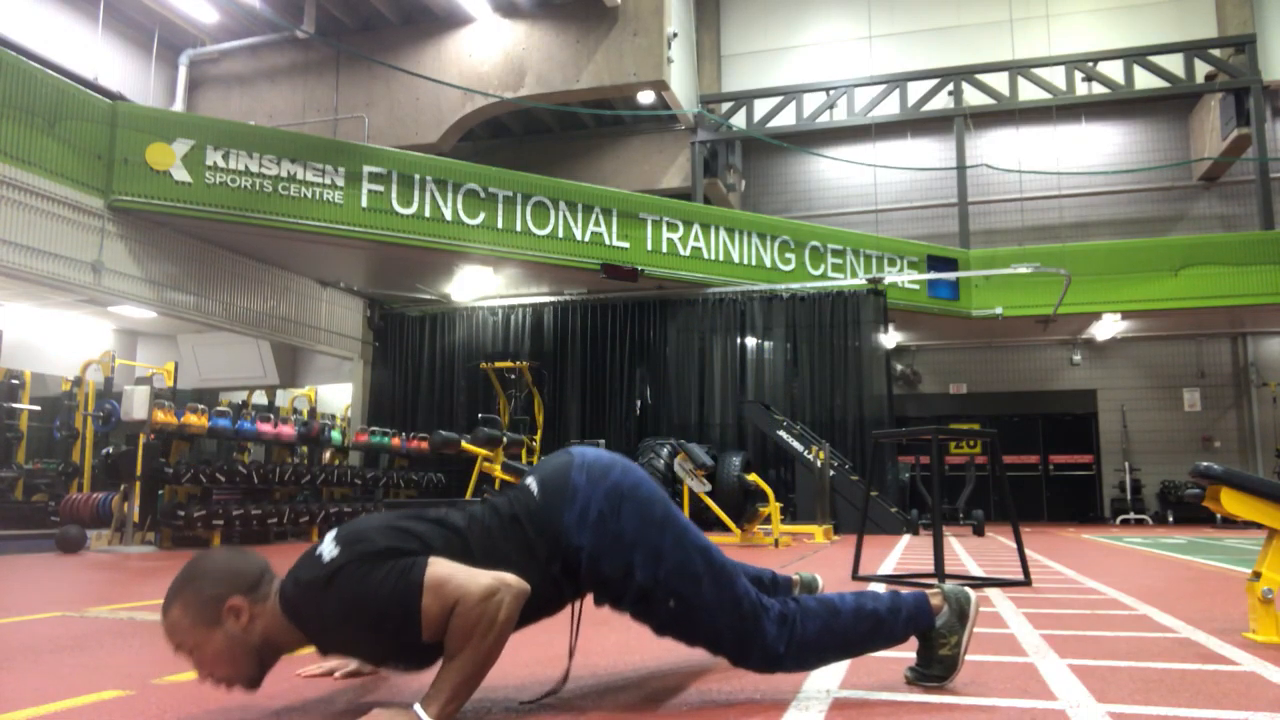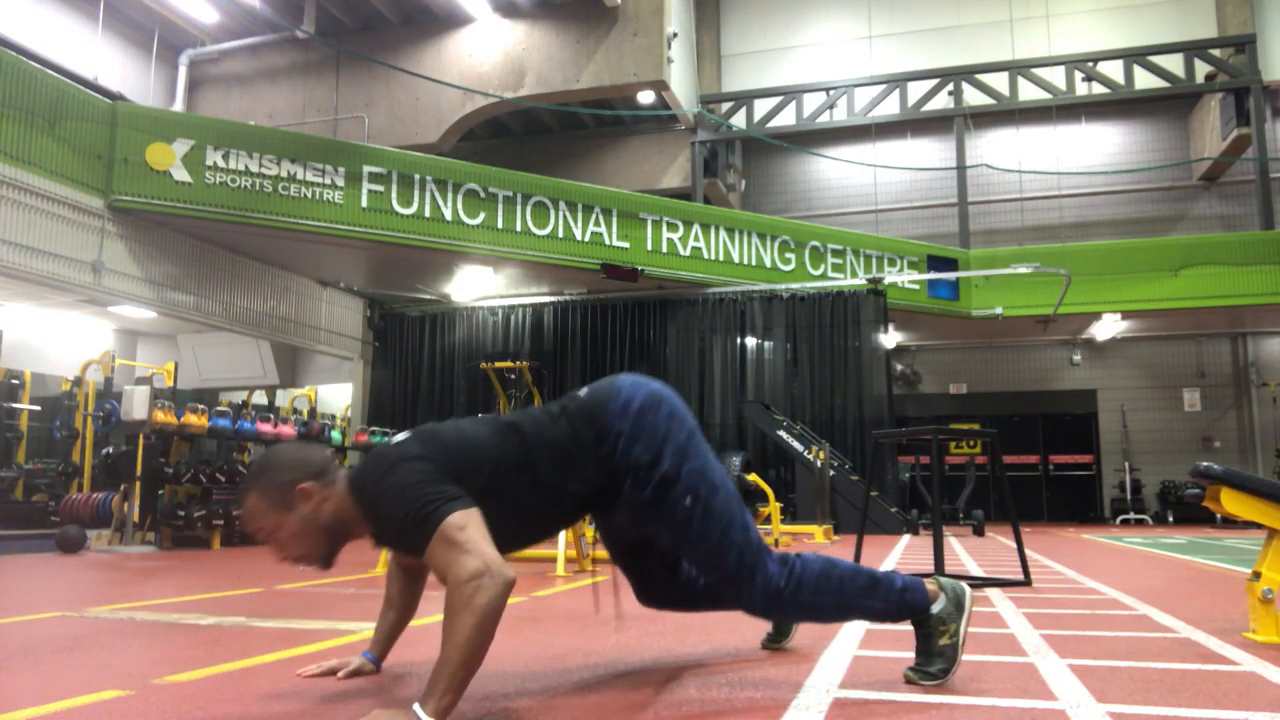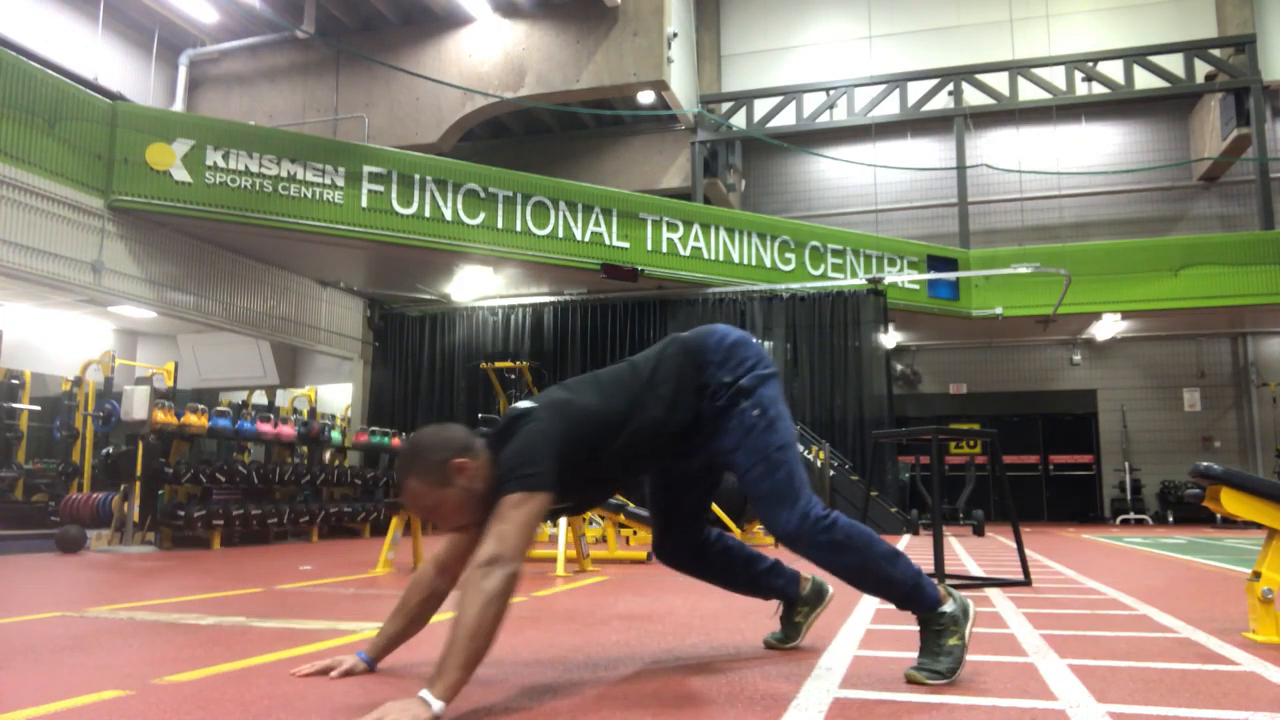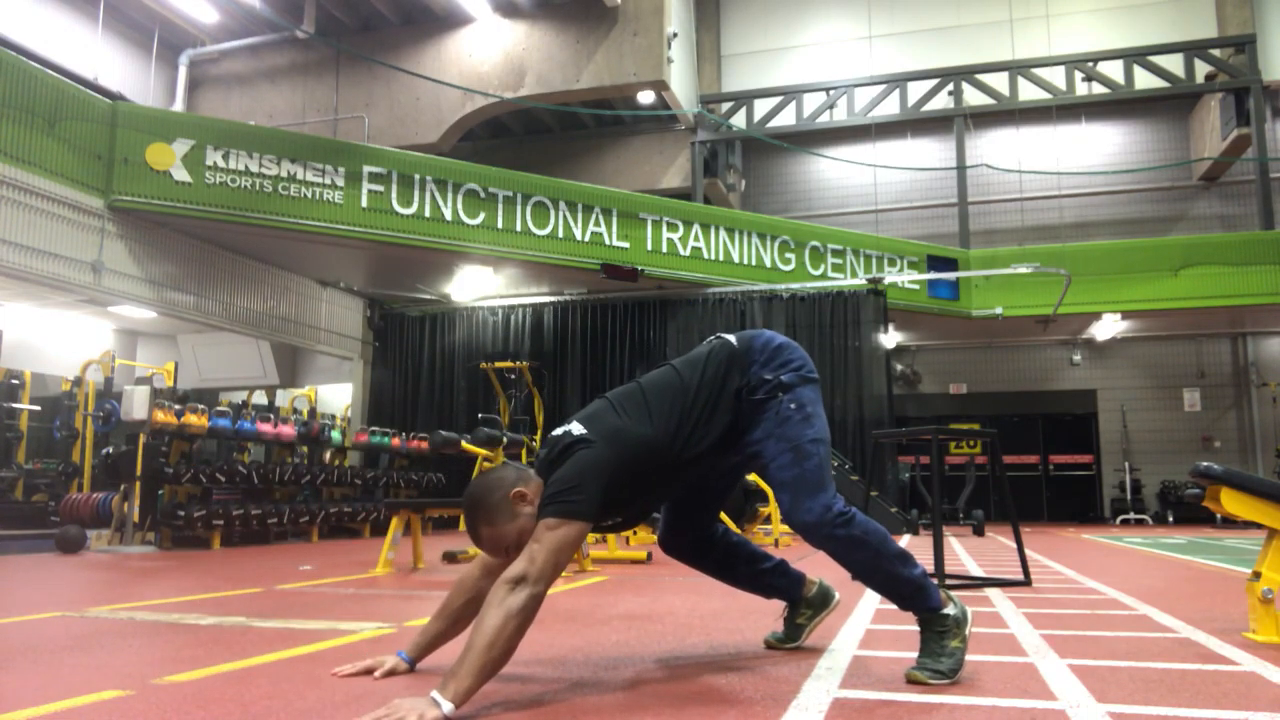
dt=0.4s
person 1, frame 1
left shoulder: (337, 600)
right shoulder: (319, 581)
left elbow: (498, 593)
left hip: (597, 514)
right hip: (578, 494)
left knee: (763, 637)
right knee: (689, 599)
left ankle: (934, 608)
right ankle: (783, 585)
person 1, frame 2
left shoulder: (397, 483)
right shoulder: (384, 487)
left elbow: (486, 579)
right elbow: (409, 567)
right wrist: (370, 654)
left hip: (639, 432)
right hip: (618, 446)
left knee: (756, 580)
right knee: (662, 583)
left ankle: (930, 601)
right ankle: (778, 605)
person 1, frame 3
left shoulder: (531, 445)
right shoulder: (496, 465)
left elbow: (494, 570)
right elbow: (447, 564)
right wrist: (369, 653)
left hip: (727, 373)
right hip: (689, 410)
left knee: (793, 517)
right knee: (678, 542)
left ankle: (941, 609)
right ankle: (800, 594)
person 1, frame 4
left shoulder: (584, 469)
right shoulder: (555, 473)
left elbow: (522, 587)
right elbow: (487, 573)
right wrist: (407, 654)
left hip: (767, 376)
right hip: (727, 408)
left knee: (814, 512)
right knee: (683, 536)
left ankle: (941, 613)
right ankle: (806, 595)
